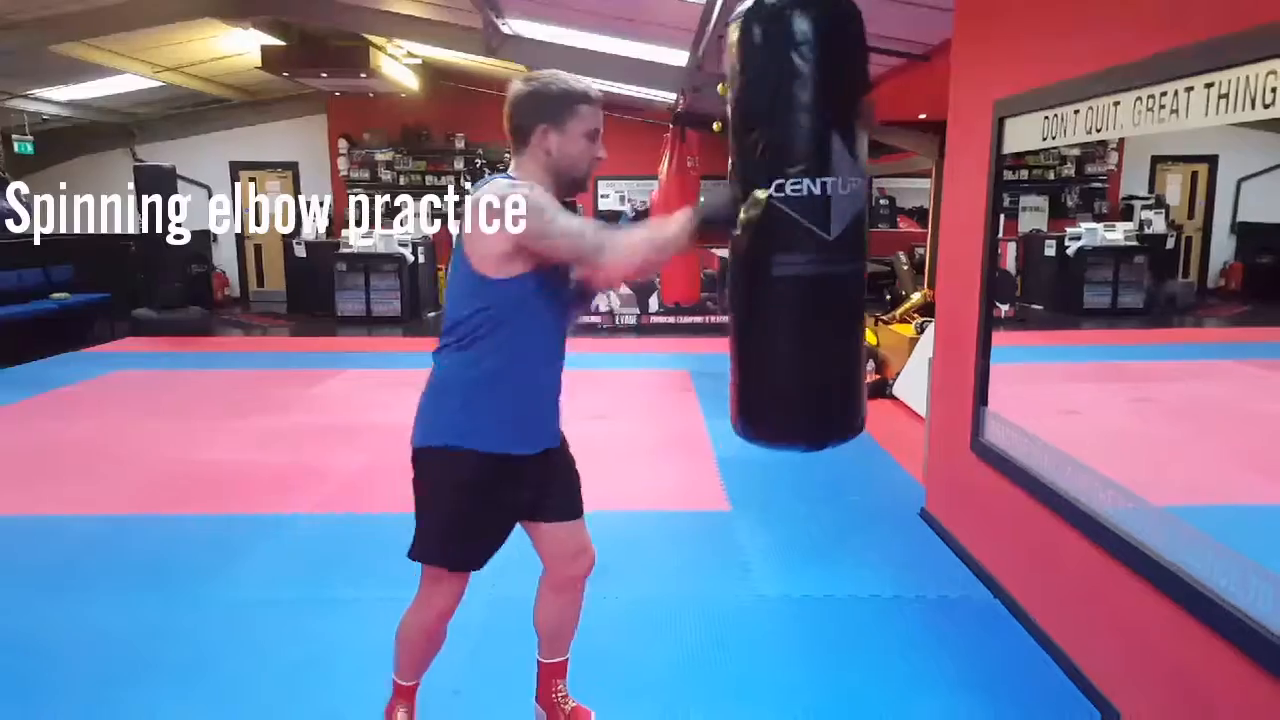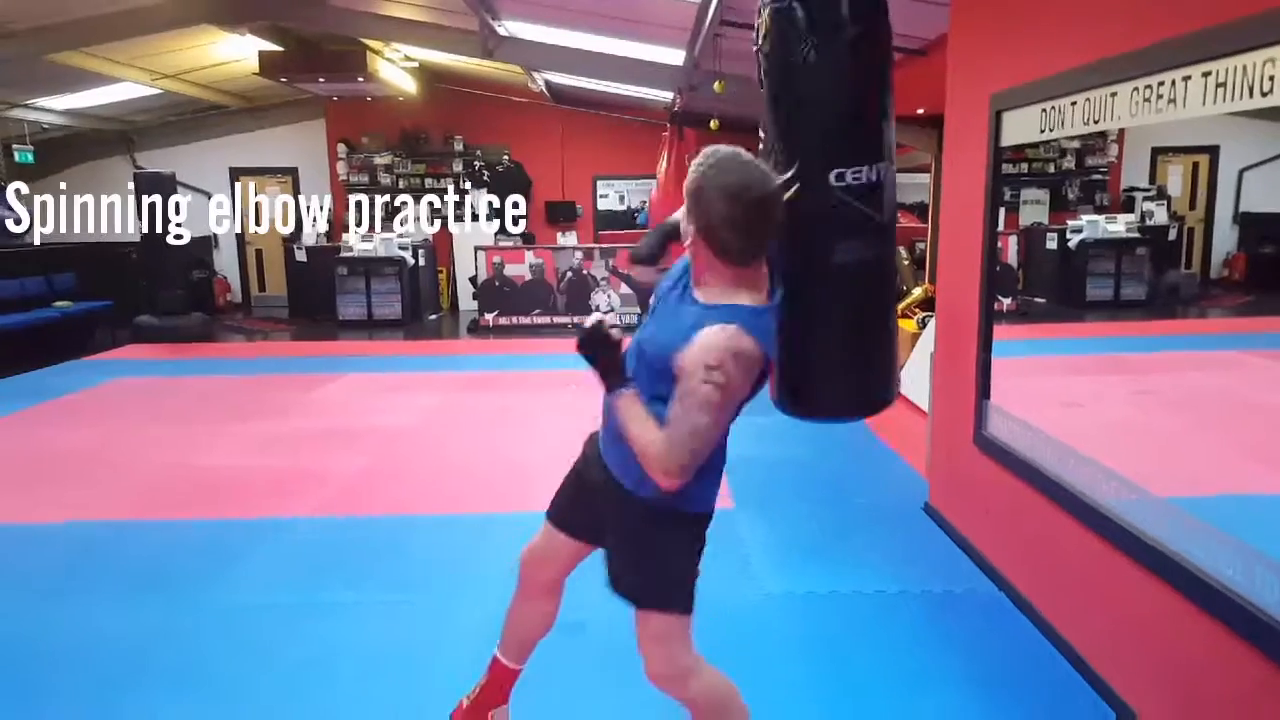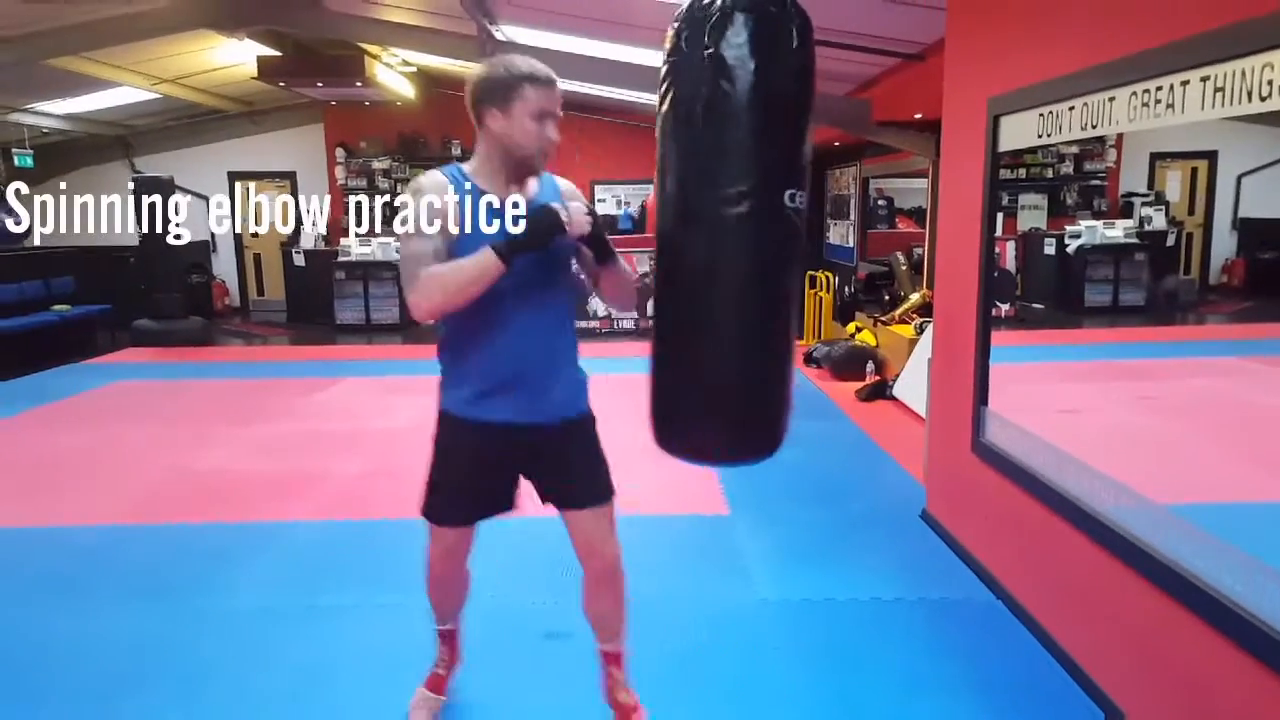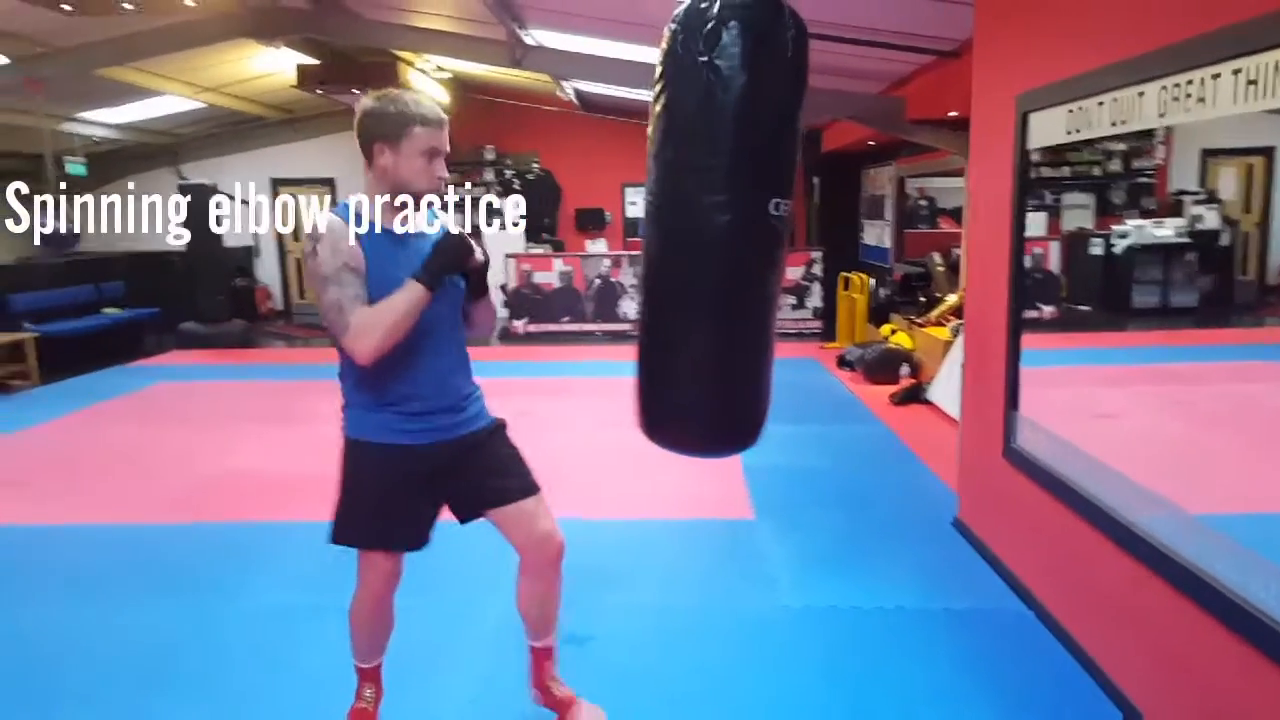
dt=0.7s
person 1, frame 1
left shoulder: (540, 209)
right shoulder: (508, 202)
left elbow: (589, 275)
right elbow: (610, 258)
left wrist: (586, 286)
right wrist: (697, 218)
left hip: (535, 435)
right hip: (464, 441)
left knee: (572, 561)
right knee: (441, 593)
person 1, frame 2
left shoulder: (728, 343)
right shoulder: (711, 252)
left elbow: (668, 469)
left wrist: (614, 379)
left hip: (662, 502)
right hip: (609, 459)
left knee: (669, 665)
right knee: (538, 566)
person 1, frame 3
left shoulder: (561, 194)
right shoulder: (437, 193)
left elbow: (625, 297)
right elbow: (424, 300)
left wrist: (599, 248)
right wrist: (512, 245)
left hip: (562, 414)
right hip: (474, 417)
left knee: (602, 555)
right knee: (447, 551)
right ankle: (447, 657)
person 1, frame 4
left shoulder: (441, 224)
right shoulder: (335, 238)
left elbow: (478, 329)
right elbow: (363, 343)
left wrist: (477, 285)
right wrist: (430, 274)
left hip: (468, 426)
right hip: (385, 442)
left knee: (545, 544)
right knee: (378, 578)
